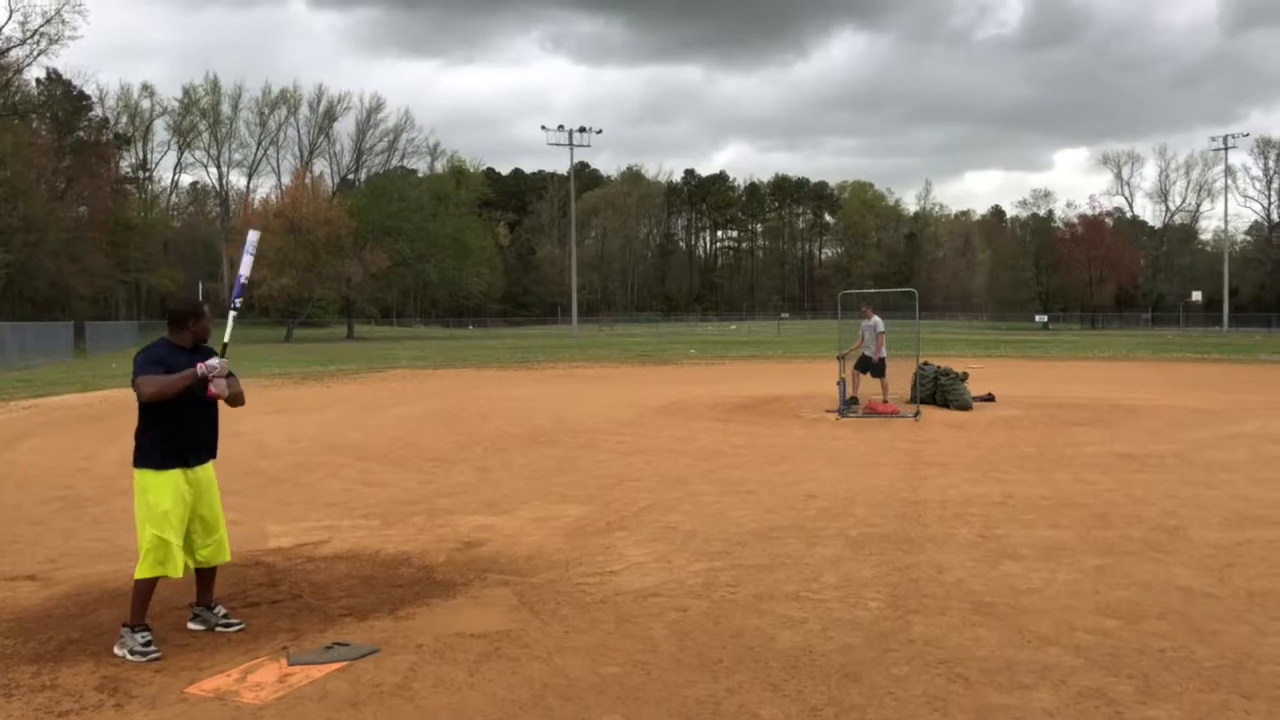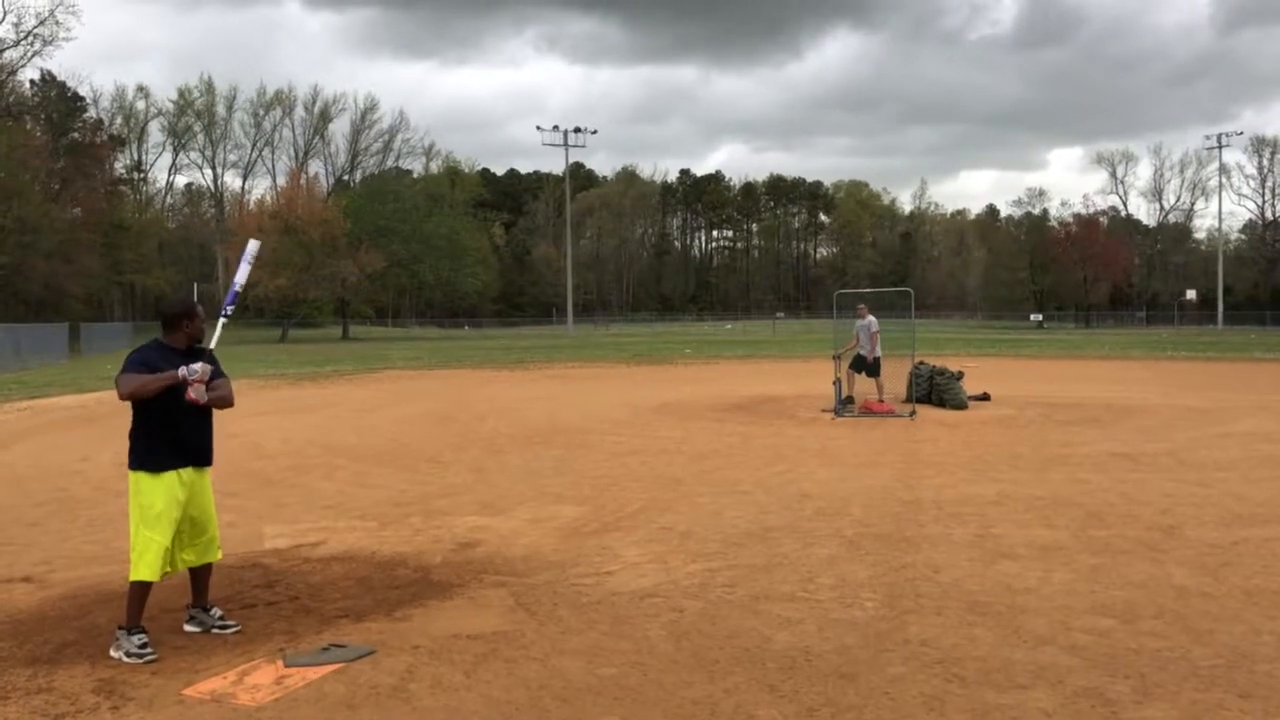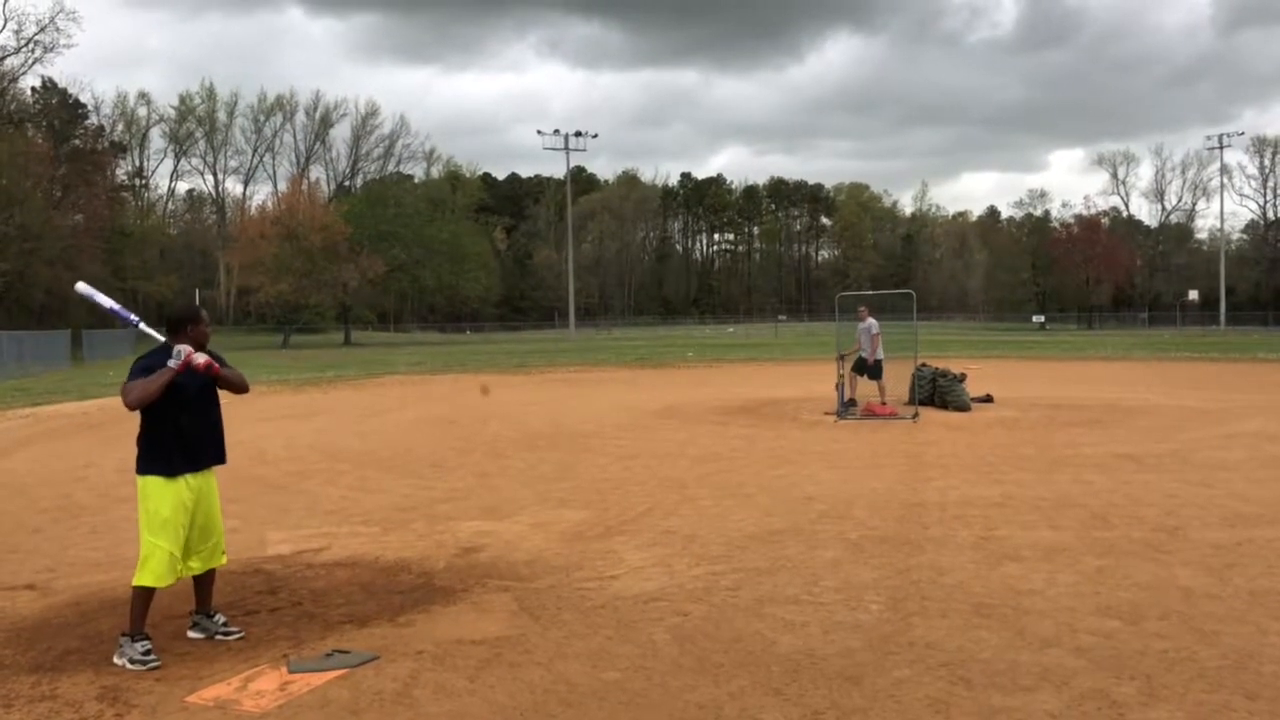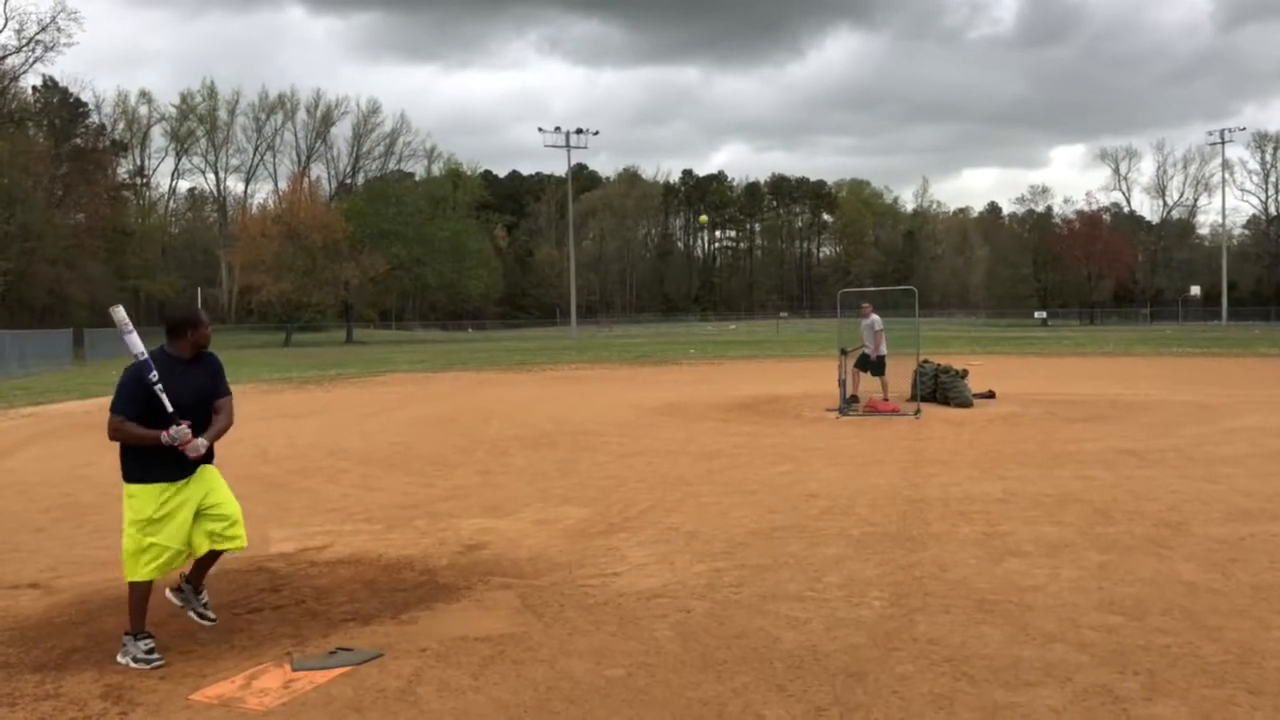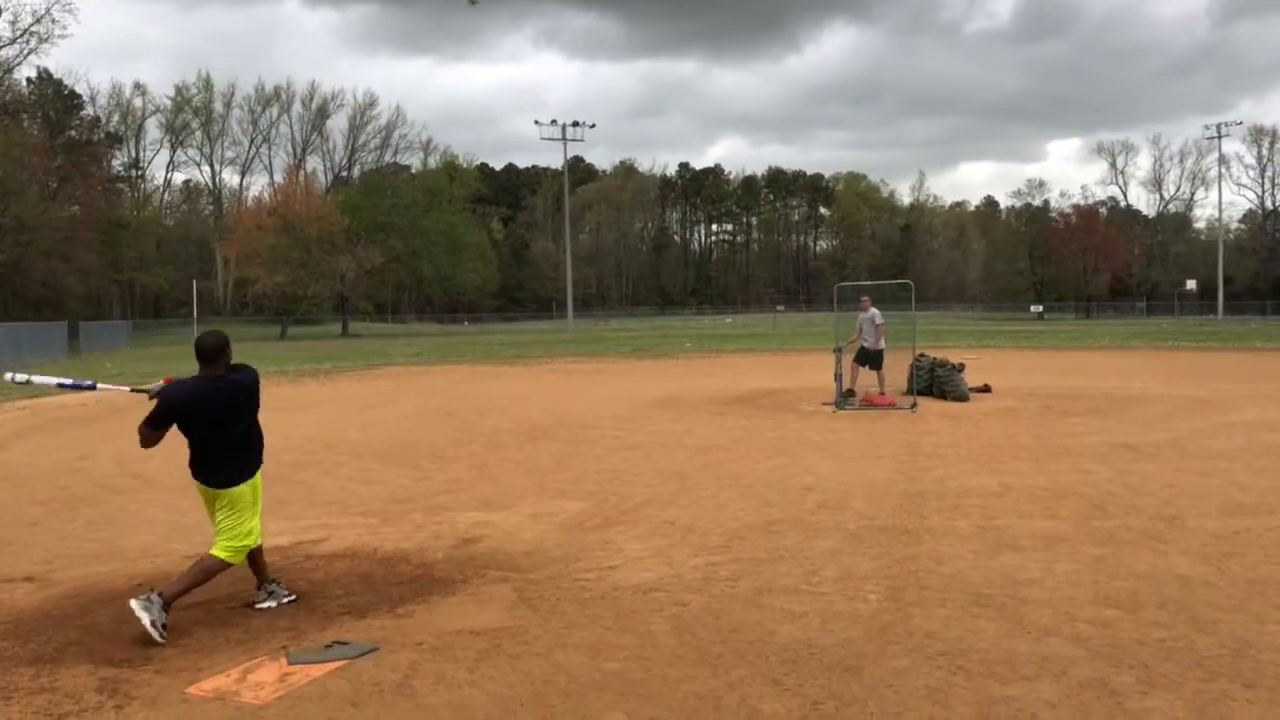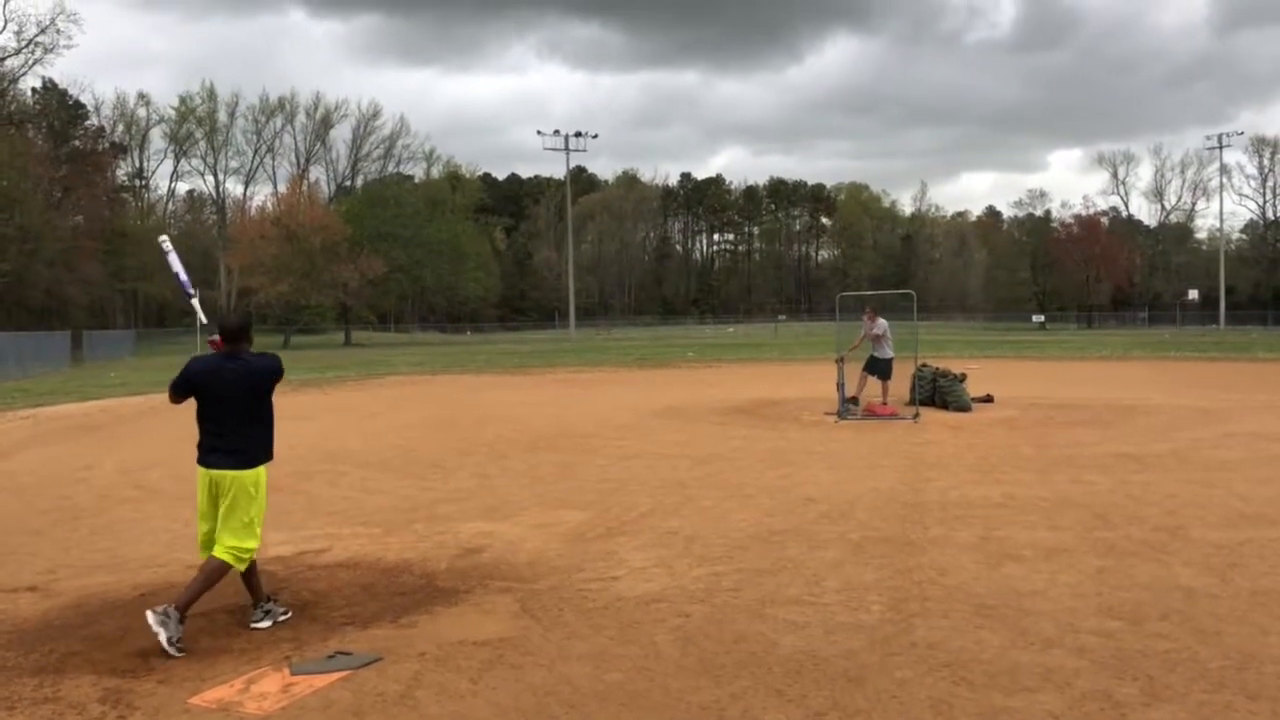
dt=0.7s
person 1, frame 1
left shoulder: (207, 355)
right shoulder: (152, 355)
left elbow: (239, 397)
right elbow: (148, 391)
left wrist: (224, 388)
right wrist: (198, 371)
left hip: (200, 464)
right hip: (160, 467)
left knee: (209, 539)
right knee: (158, 548)
left ankle: (203, 609)
right ankle: (133, 630)
person 1, frame 2
left shoulder: (203, 358)
right shoulder: (144, 357)
left elbow: (227, 396)
right elbow: (126, 390)
left wrist: (205, 397)
right wrist: (180, 375)
left hip: (196, 466)
right hip: (155, 470)
left knee: (203, 539)
right knee: (151, 550)
left ankle: (200, 611)
right ankle: (128, 633)
person 1, frame 3
left shoulder: (208, 358)
right shoulder: (151, 363)
left elbow: (242, 385)
right elbow: (131, 400)
left wrist: (213, 369)
right wrist: (173, 367)
left hip: (203, 470)
right hip: (163, 476)
left knee: (207, 545)
right knee: (157, 557)
left ankle: (203, 617)
right ankle: (132, 639)
person 1, frame 4
left shoulder: (210, 364)
right shoulder: (142, 373)
left elbow: (226, 413)
right elbow: (115, 430)
left wrist: (204, 440)
right wrist: (166, 437)
left hip: (197, 469)
right hip: (151, 481)
left knee: (229, 520)
right knee: (147, 558)
left ankle: (189, 588)
right ankle: (135, 639)
person 1, frame 5
left shoulder: (176, 395)
right shoulder: (247, 378)
left elbow: (146, 439)
left hip: (206, 478)
right hip: (241, 478)
left knee: (244, 531)
right knee: (229, 548)
left ankle: (266, 587)
right ankle: (158, 600)
person 1, frame 6
left shoulder: (199, 368)
right shoulder: (269, 367)
left elbow: (175, 396)
right wrist: (230, 347)
left hip: (210, 467)
right hip: (245, 469)
left knee: (241, 536)
right knee: (232, 546)
left ankle: (262, 606)
right ankle: (173, 611)
